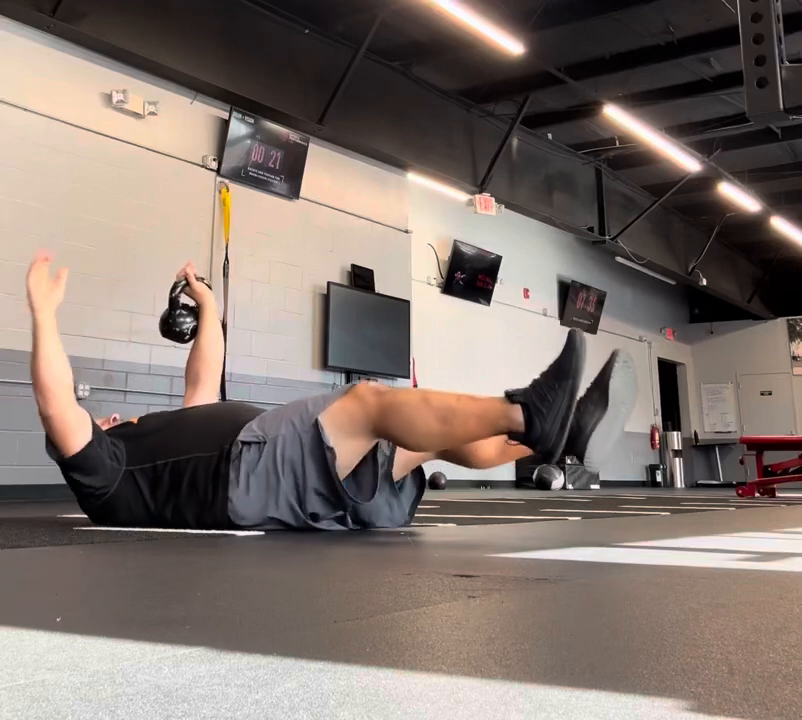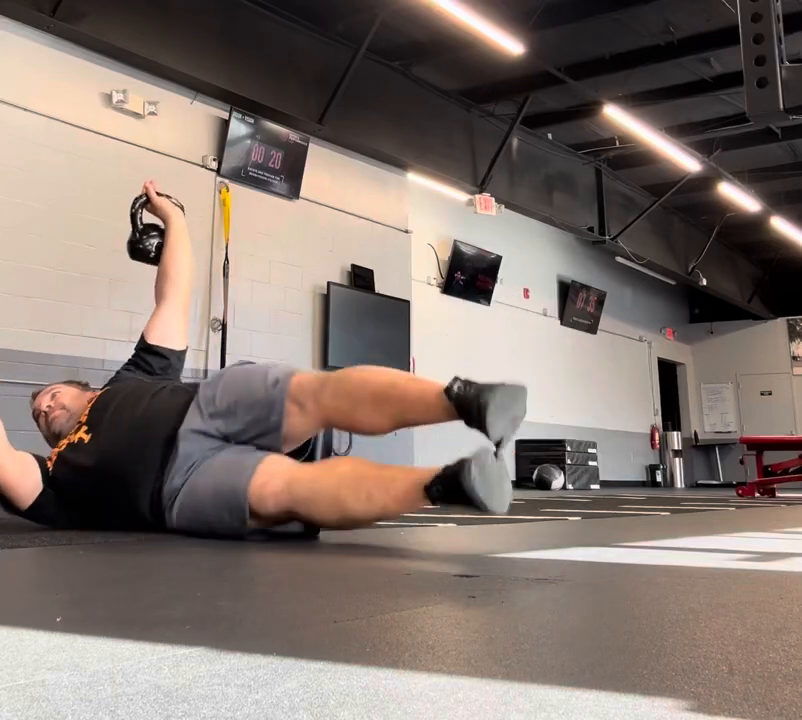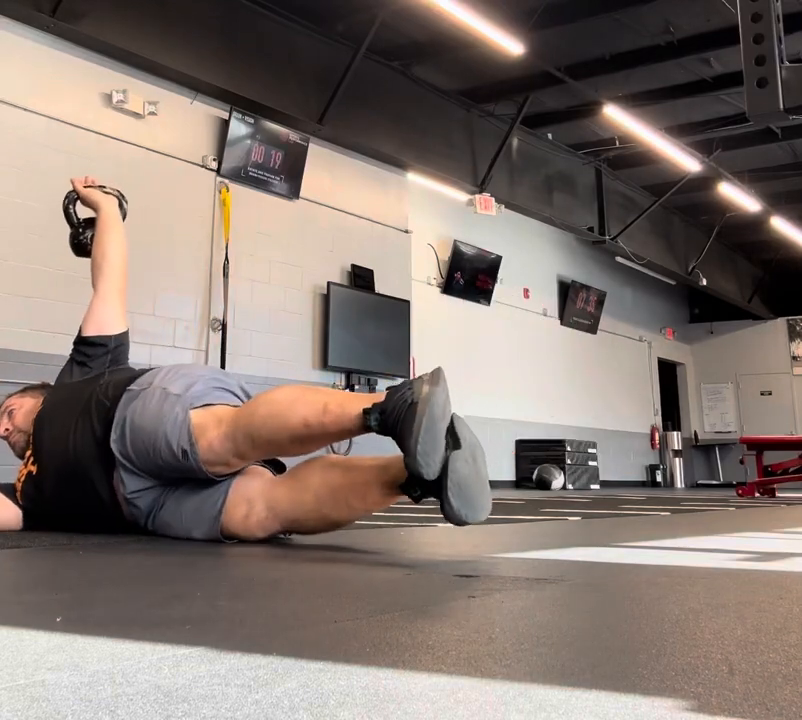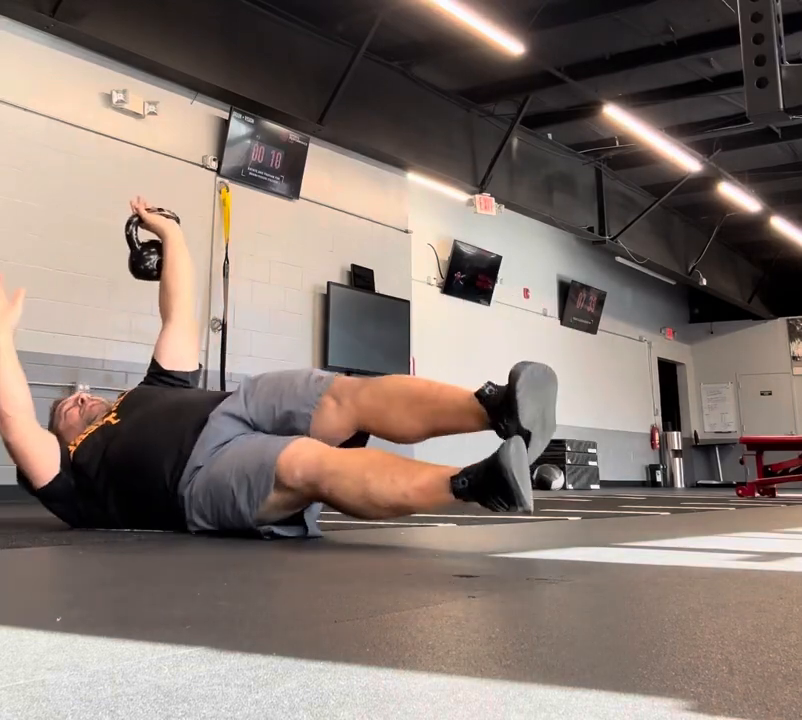
dt=1s
person 1, frame 1
left shoulder: (163, 436)
right shoulder: (104, 468)
left elbow: (203, 384)
right elbow: (58, 405)
left wrist: (206, 304)
right wrist: (44, 313)
left hip: (317, 489)
right hip: (250, 465)
left knee: (450, 430)
right knee: (369, 400)
left ankle: (566, 428)
right ankle: (527, 415)
person 1, frame 2
left shoulder: (131, 381)
right shoulder: (60, 479)
left elbow: (173, 299)
left wrist: (172, 219)
right hip: (188, 483)
left knee: (318, 393)
right knee: (286, 486)
left ankle: (462, 399)
right ankle: (447, 484)
person 1, frame 3
left shoulder: (82, 376)
left elbow: (109, 286)
left wrist: (106, 209)
right hip: (156, 497)
left knee: (223, 441)
right knee: (260, 511)
right ankle: (423, 473)
person 1, frame 4
left shoulder: (155, 393)
right shoulder: (75, 475)
left elbow: (179, 321)
left wrist: (170, 233)
right hip: (204, 474)
left knee: (351, 396)
right knee: (307, 464)
left ankle: (495, 407)
right ankle: (476, 482)
